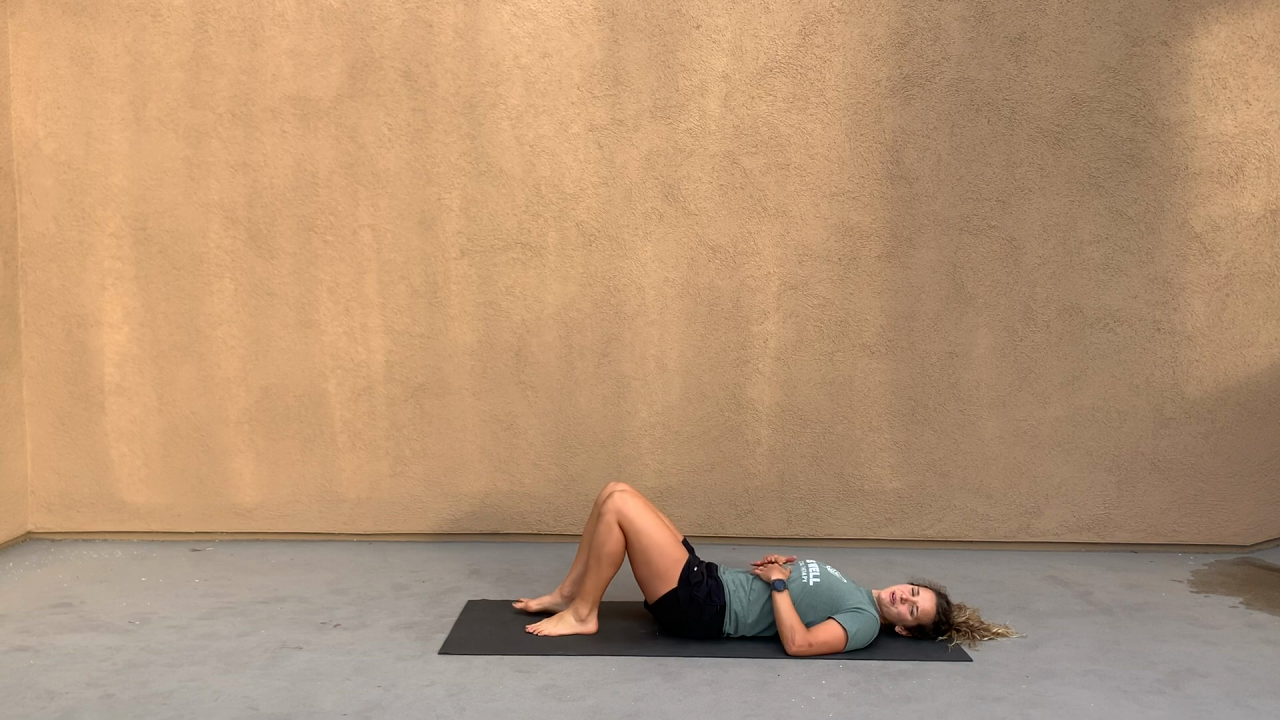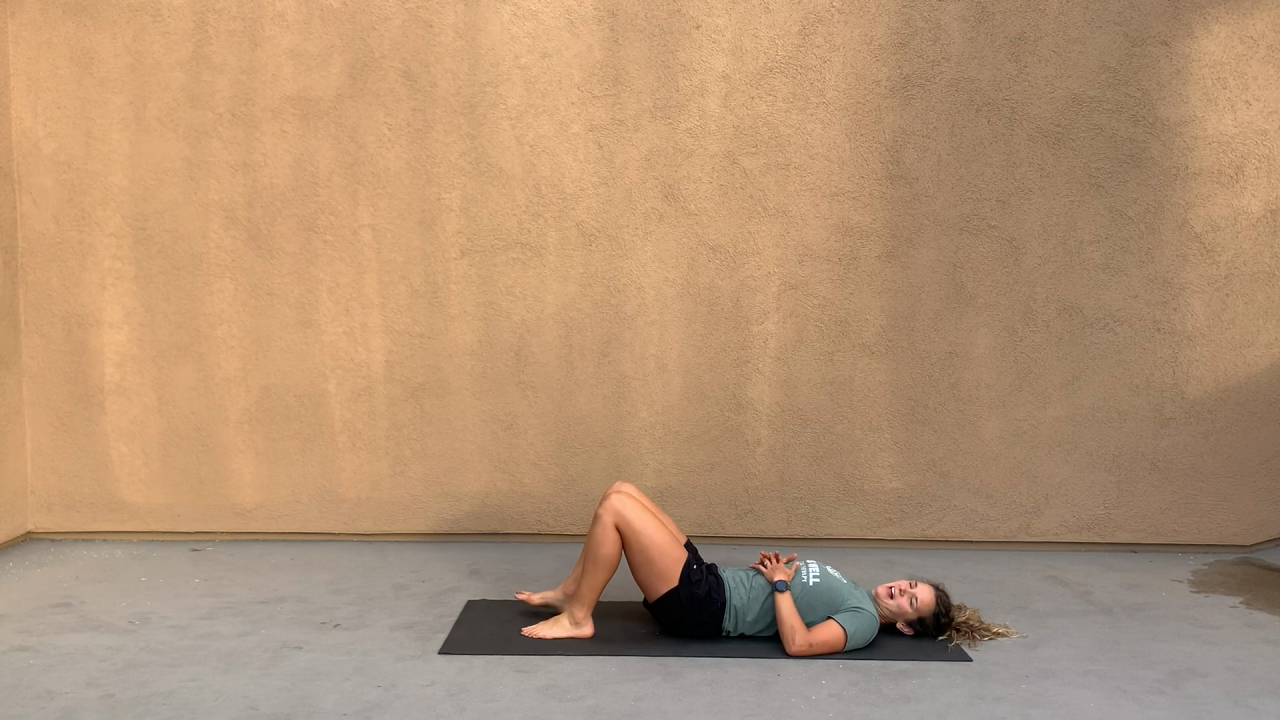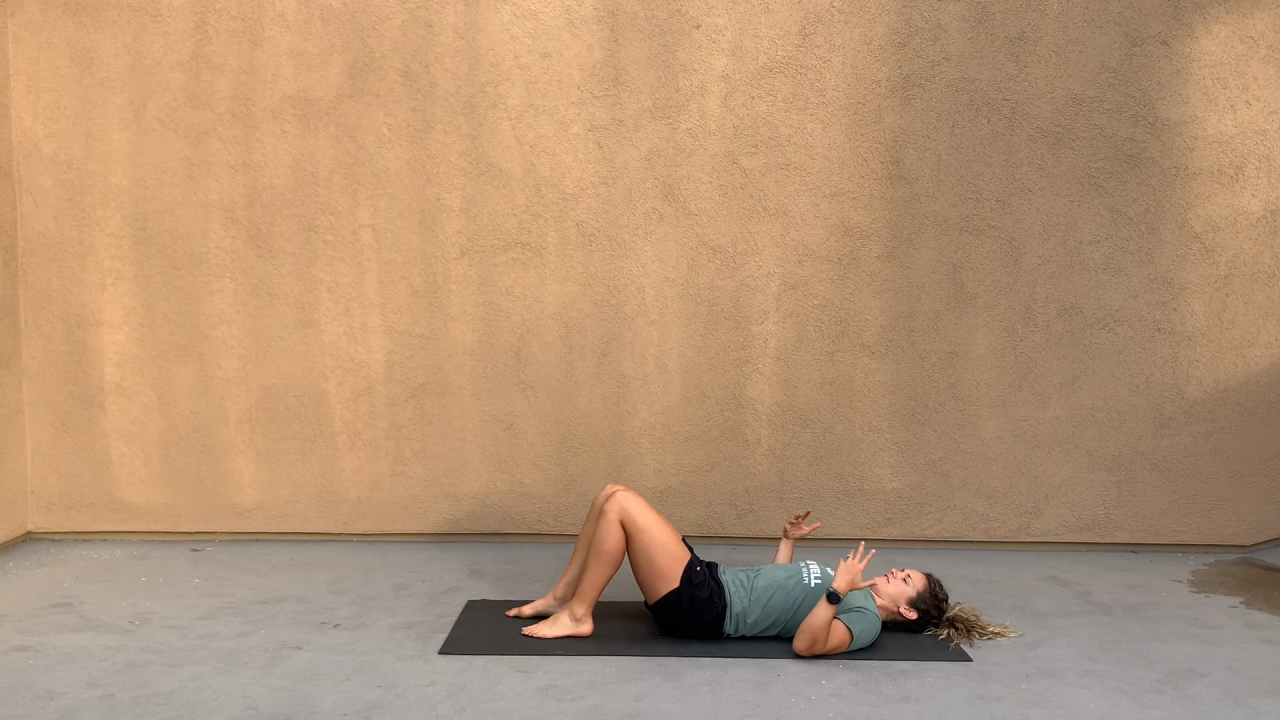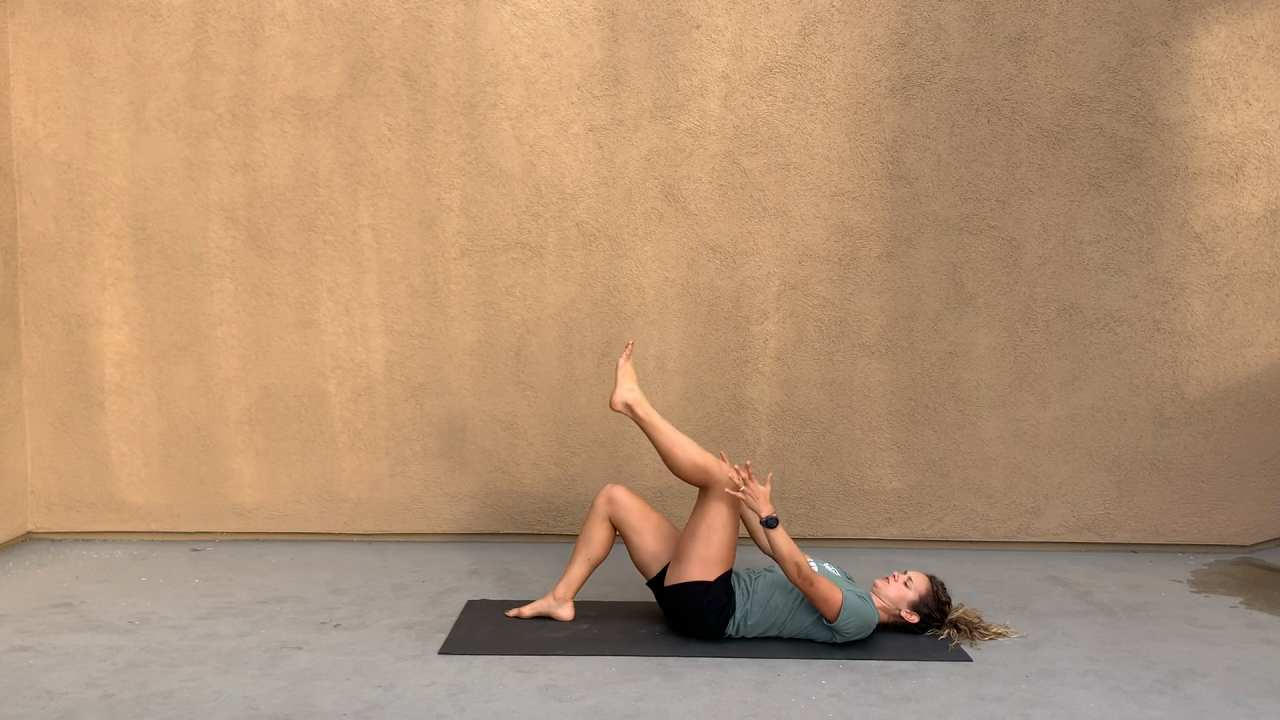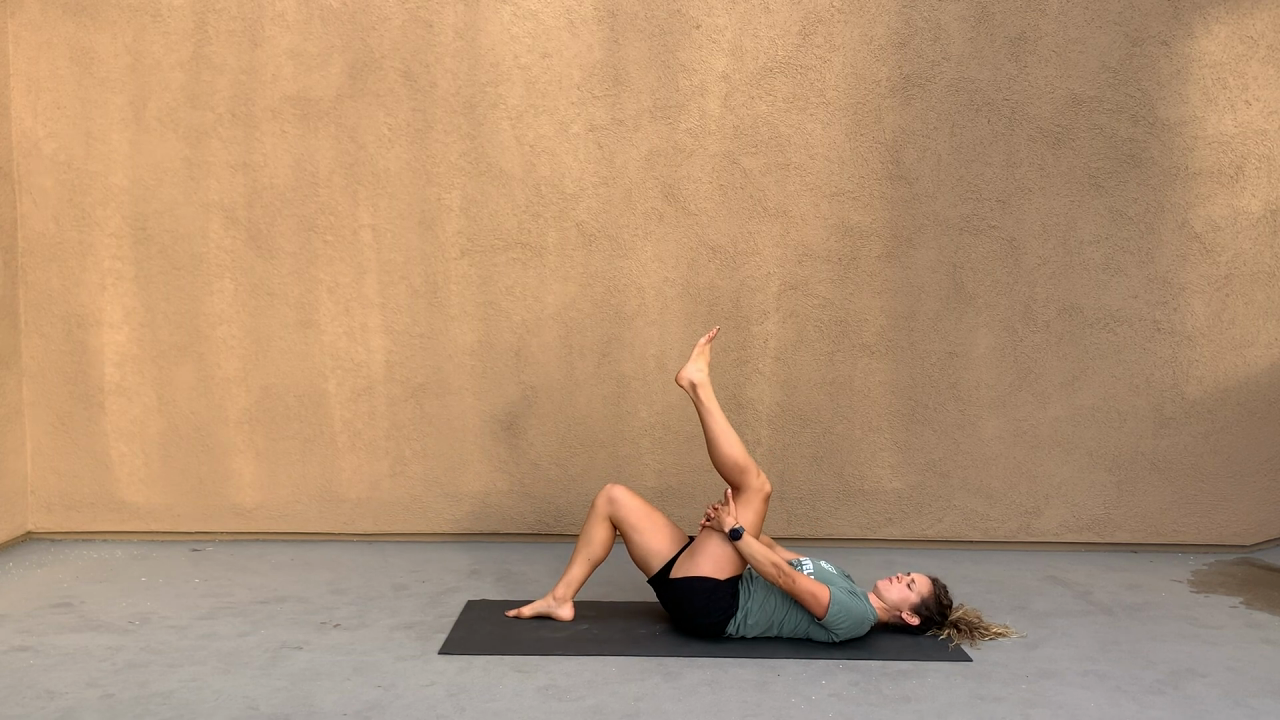
dt=1s
person 1, frame 1
left shoulder: (866, 622)
right shoulder: (855, 595)
left elbow: (799, 644)
left wrist: (777, 583)
right wrist: (777, 566)
left hip: (700, 609)
right hip: (707, 581)
left knee: (619, 505)
right knee: (616, 492)
left ankle: (583, 615)
right ankle: (568, 594)
person 1, frame 2
left shoulder: (865, 621)
right shoulder: (854, 593)
left elbow: (798, 643)
left wrist: (780, 582)
right wrist: (774, 567)
left hip: (701, 608)
right hip: (709, 581)
left knee: (616, 508)
right knee: (622, 491)
left ankle: (578, 619)
right ankle: (569, 592)
person 1, frame 3
left shoulder: (865, 621)
right shoulder: (853, 595)
left elbow: (804, 644)
left wrist: (833, 591)
right wrist: (789, 539)
left hip: (700, 608)
right hip: (707, 582)
left knee: (620, 506)
right knee: (612, 494)
left ankle: (578, 615)
right ankle: (561, 596)
person 1, frame 4
left shoulder: (858, 618)
right shoulder: (845, 586)
left elbow: (799, 574)
right elbow: (780, 555)
left wrist: (766, 513)
right wrist: (741, 502)
left hip: (706, 606)
right hip: (697, 593)
left knee: (719, 474)
right knee: (613, 496)
left ankle: (634, 402)
right ankle: (560, 600)
person 1, frame 5
left shoulder: (853, 617)
right shoulder: (846, 588)
left elbow: (784, 576)
right elbow: (776, 552)
left wrist: (732, 530)
right wrist: (735, 524)
left hip: (707, 604)
right hip: (696, 589)
left knee: (756, 485)
right knee: (612, 497)
left ankle: (700, 388)
right ankle: (560, 599)
